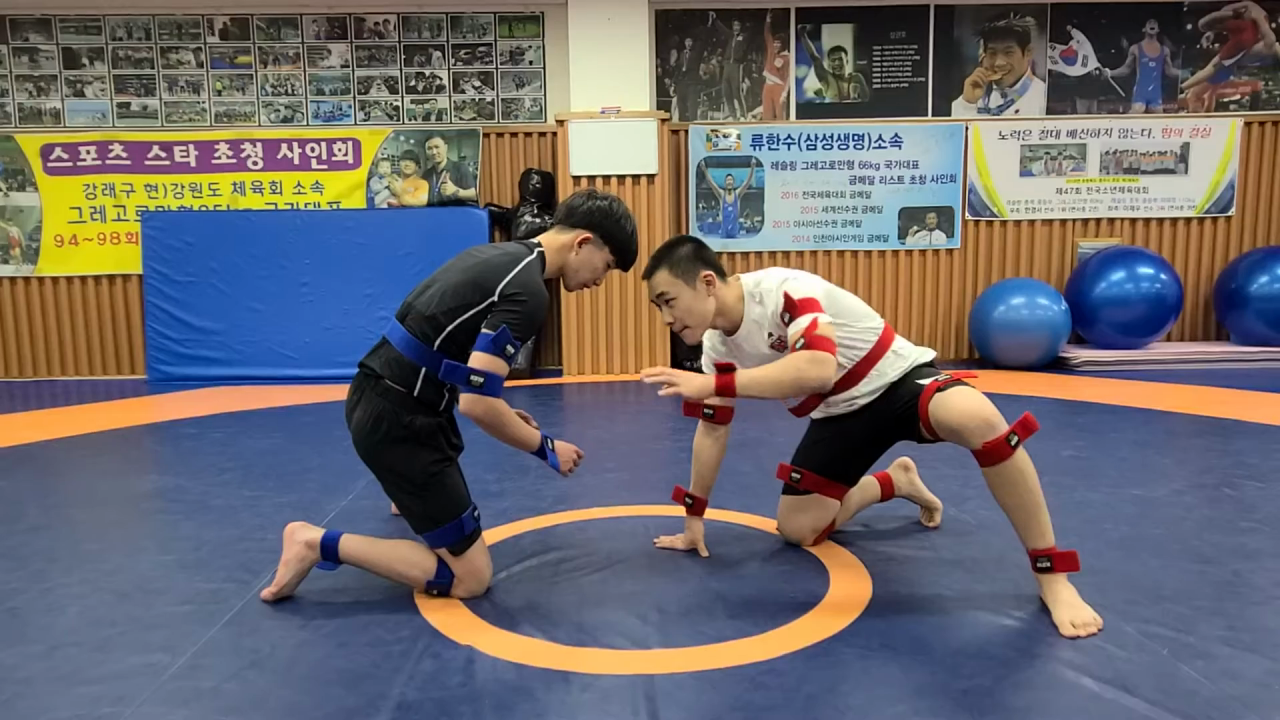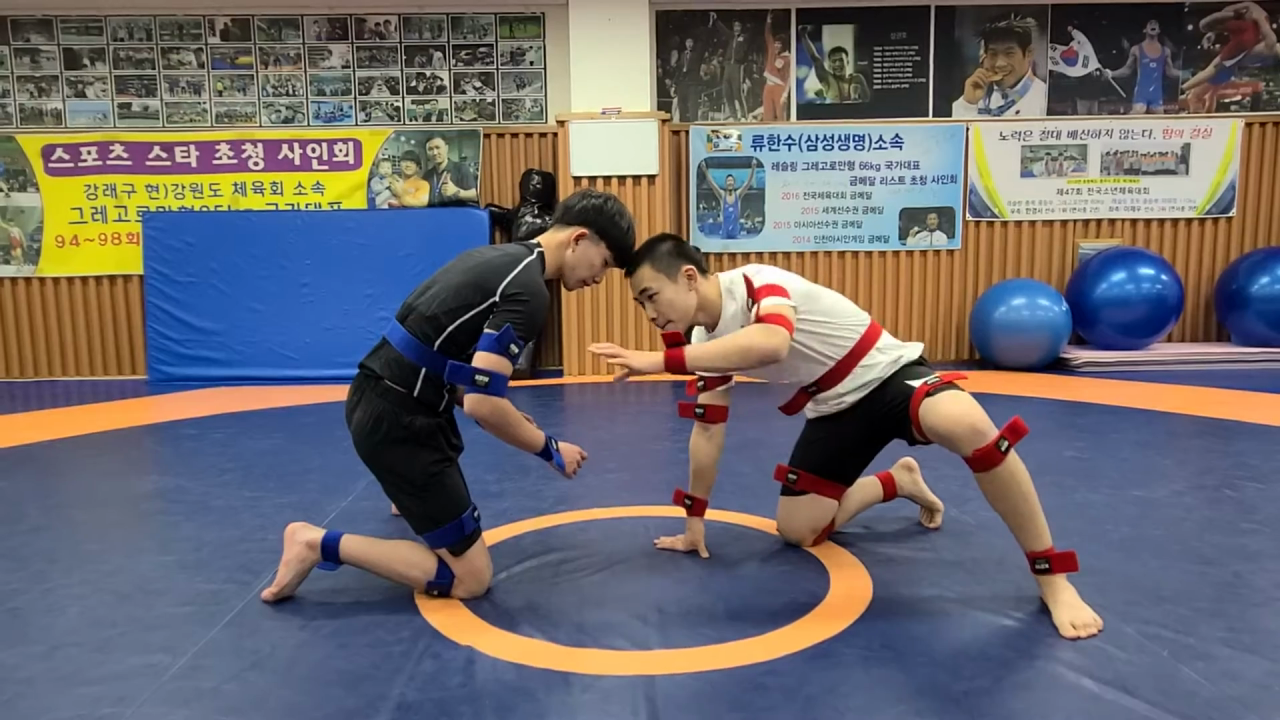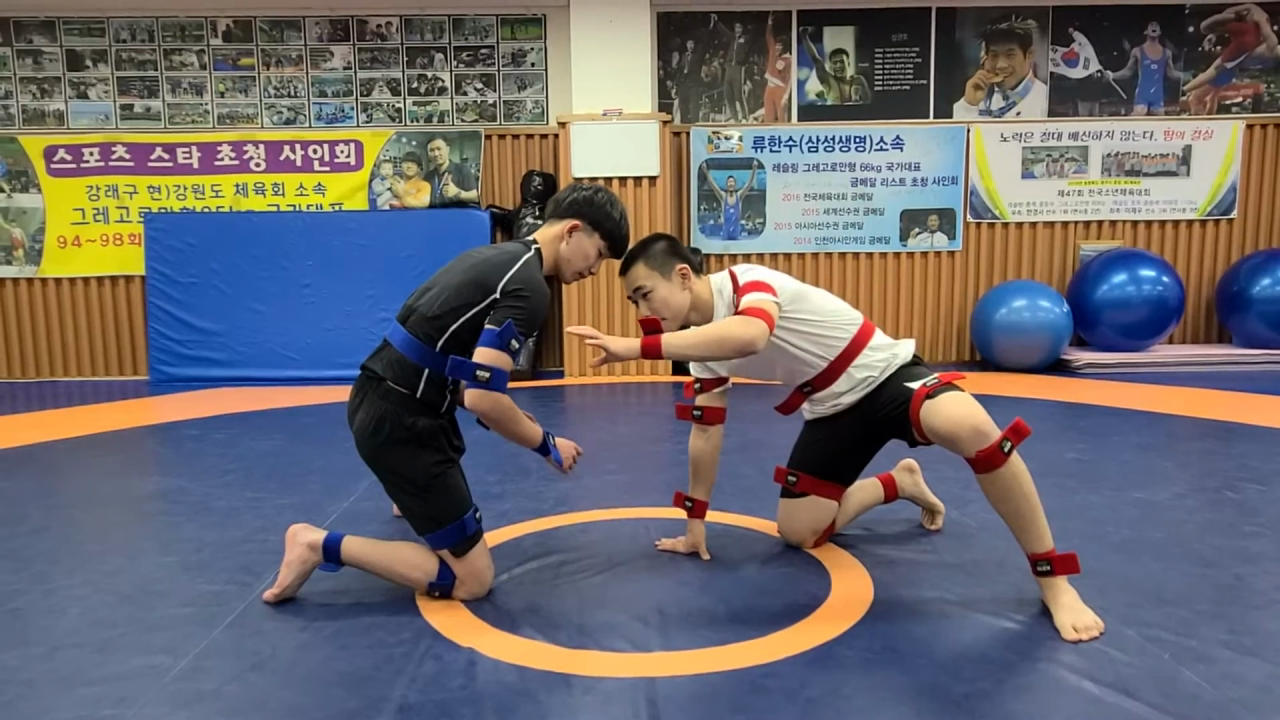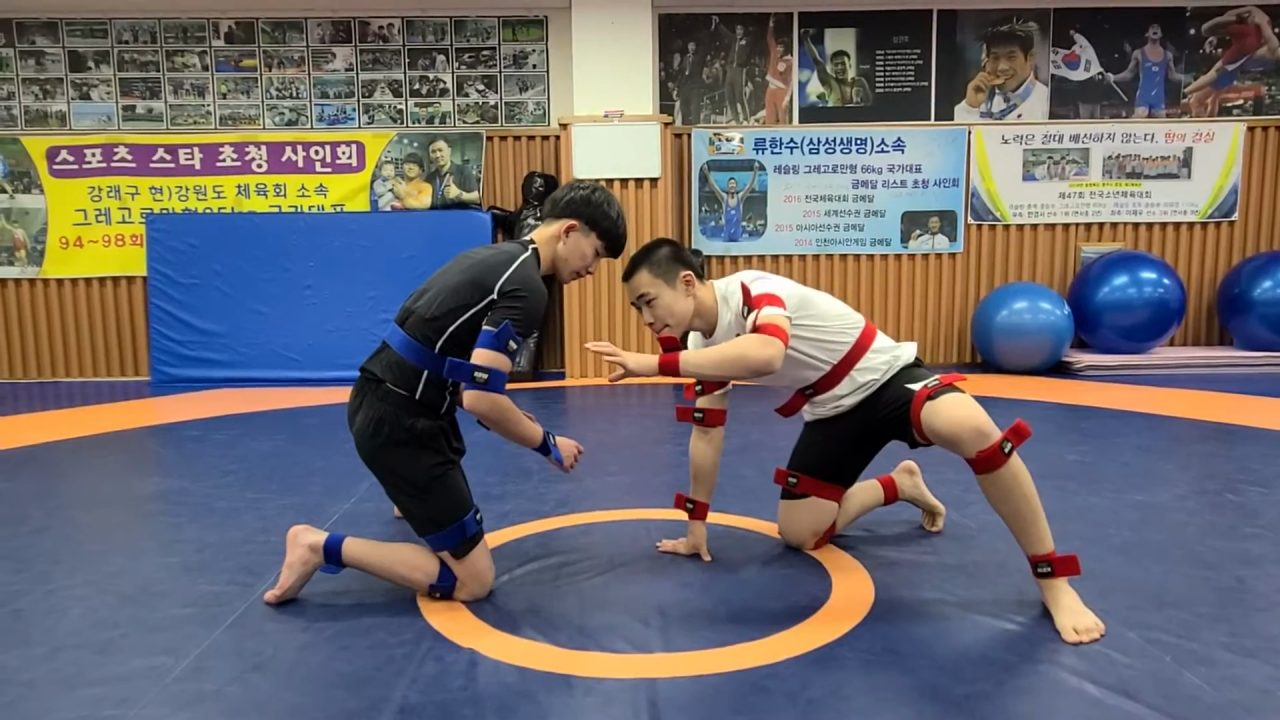
dt=0.3s
person 1, frame 1
left shoulder: (782, 291)
right shoulder: (716, 343)
left elbow: (820, 369)
right elbow: (711, 428)
left wrist: (712, 385)
right wrist: (693, 519)
left hip: (898, 379)
right hip: (840, 413)
left knee: (977, 419)
right knee: (797, 530)
left ankle: (1053, 577)
right ankle: (896, 482)
person 1, frame 2
left shoulder: (755, 282)
right shoulder: (705, 340)
left elbow: (772, 343)
right elbow: (708, 428)
left wrist: (661, 360)
right wrist: (694, 521)
left hip: (888, 375)
right hip: (835, 410)
left knee: (969, 427)
right knee: (797, 530)
left ankle: (1052, 579)
right ankle: (898, 481)
person 1, frame 3
left shoulder: (745, 283)
right shoulder: (701, 342)
left elbow: (750, 336)
right elbow: (706, 431)
left wrist: (637, 346)
right wrist: (696, 524)
left hip: (885, 375)
right hip: (832, 411)
left knee: (973, 429)
right knee: (798, 533)
left ankle: (1053, 580)
right ankle: (898, 484)
person 1, frame 4
left shoulder: (750, 290)
right shoulder: (702, 342)
left elbow: (767, 355)
right elbow: (707, 432)
left wrist: (656, 363)
right wrist: (695, 523)
left hip: (887, 377)
right hip: (833, 412)
left knee: (972, 430)
right knee: (798, 534)
left ankle: (1054, 582)
right ankle: (901, 484)
person 2, frame 1
left shoulder: (500, 254)
right shoulder: (527, 290)
right elbow: (476, 402)
left wrist: (499, 415)
right wrist: (546, 449)
left hip: (379, 396)
right hip: (397, 418)
right knee: (470, 577)
left ankle: (413, 496)
right ankle: (319, 543)
person 2, frame 2
left shoulder: (499, 256)
right shoulder: (527, 291)
right elbow: (482, 403)
left wrist: (503, 417)
right wrist: (551, 450)
left hip: (377, 397)
right hip: (396, 418)
right knee: (470, 578)
left ankle: (413, 497)
right ankle: (318, 544)
person 2, frame 3
left shoulder: (497, 255)
right shoulder: (528, 287)
right elbow: (482, 397)
left wrist: (502, 417)
right wrist: (548, 445)
left hip: (379, 397)
right hip: (399, 419)
right knee: (471, 579)
left ankle: (414, 496)
right ankle: (321, 545)
person 2, frame 4
left shoulder: (496, 255)
right shoulder: (525, 287)
right elbow: (481, 399)
left wrist: (504, 417)
right wrist: (548, 444)
left hip: (380, 400)
right hip: (399, 420)
right knee: (472, 580)
left ankle: (414, 498)
right ankle: (322, 547)
